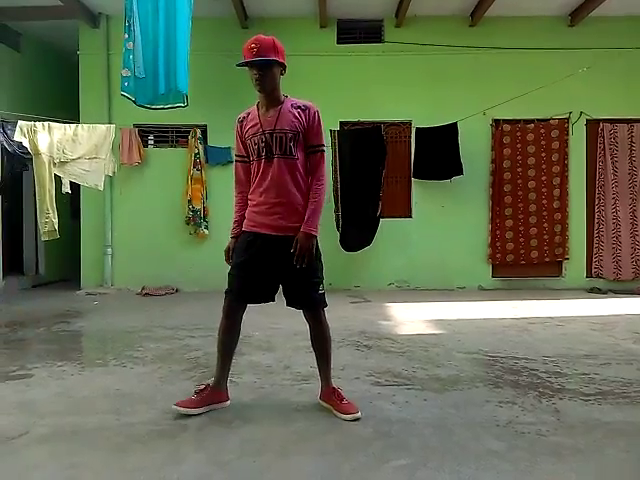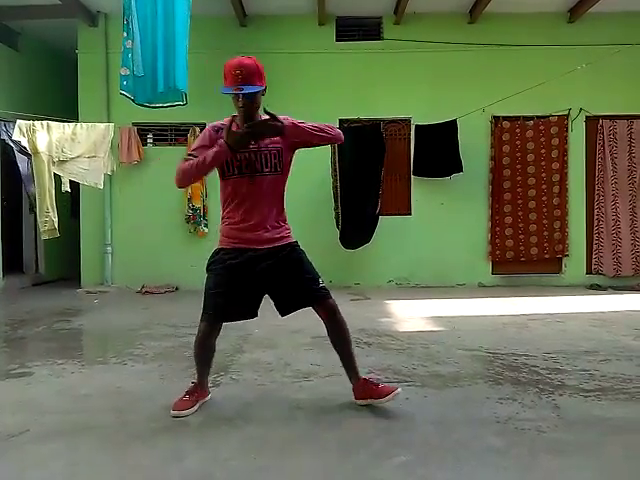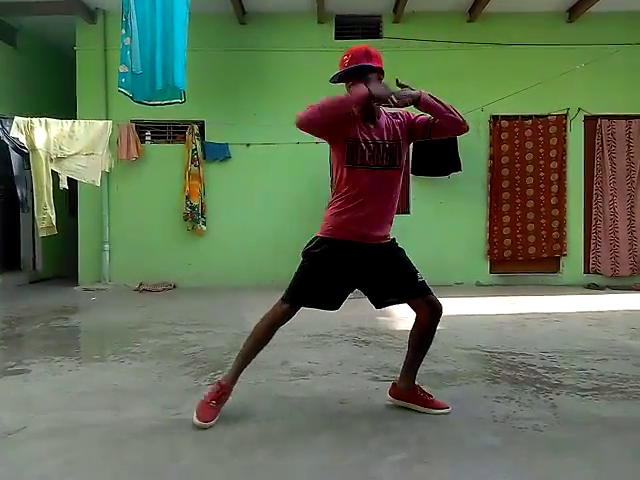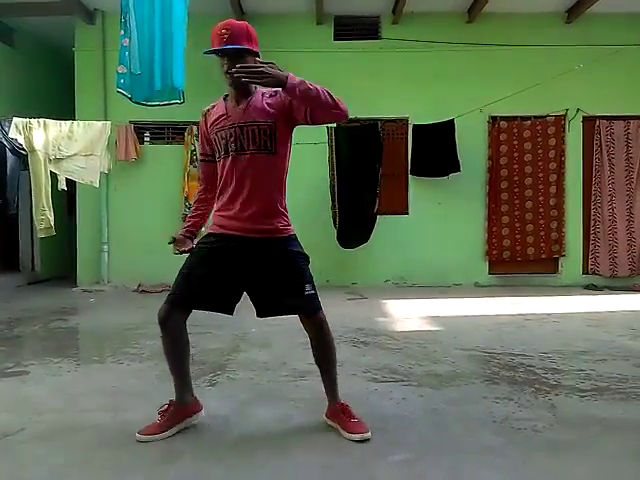
dt=1s
person 1, frame 1
left shoulder: (306, 113)
right shoulder: (244, 122)
left elbow: (319, 177)
right elbow: (242, 183)
left wrist: (310, 229)
right wrist: (235, 232)
left hip: (297, 233)
right hip: (254, 233)
left knee: (314, 311)
right knee: (233, 306)
left ankle: (327, 389)
right ankle: (218, 387)
person 1, frame 2
left shoulder: (283, 130)
right shoulder: (216, 133)
left elbow: (335, 135)
right elbow: (182, 177)
left wrist: (280, 125)
right wrist: (226, 146)
left hip: (280, 246)
right hip: (234, 250)
left knee: (328, 307)
right knee: (210, 324)
left ankle: (360, 384)
right ankle: (200, 385)
person 1, frame 3
left shoulder: (403, 123)
right shoulder: (341, 119)
left elbow: (457, 126)
right elbow: (304, 120)
left wrist: (421, 98)
right wrist: (362, 94)
left hip: (380, 244)
right hip: (335, 241)
left knee: (430, 307)
right knee: (283, 310)
left ankle: (405, 386)
right ankle: (225, 385)
person 1, frame 4
left shoulder: (281, 102)
right shoulder: (211, 116)
left elbow: (337, 112)
left wrist: (287, 80)
right wrist: (190, 229)
left hip: (275, 240)
right hip: (223, 239)
left knee: (315, 319)
right knee: (169, 314)
left ankle: (335, 406)
right ankle: (184, 402)
